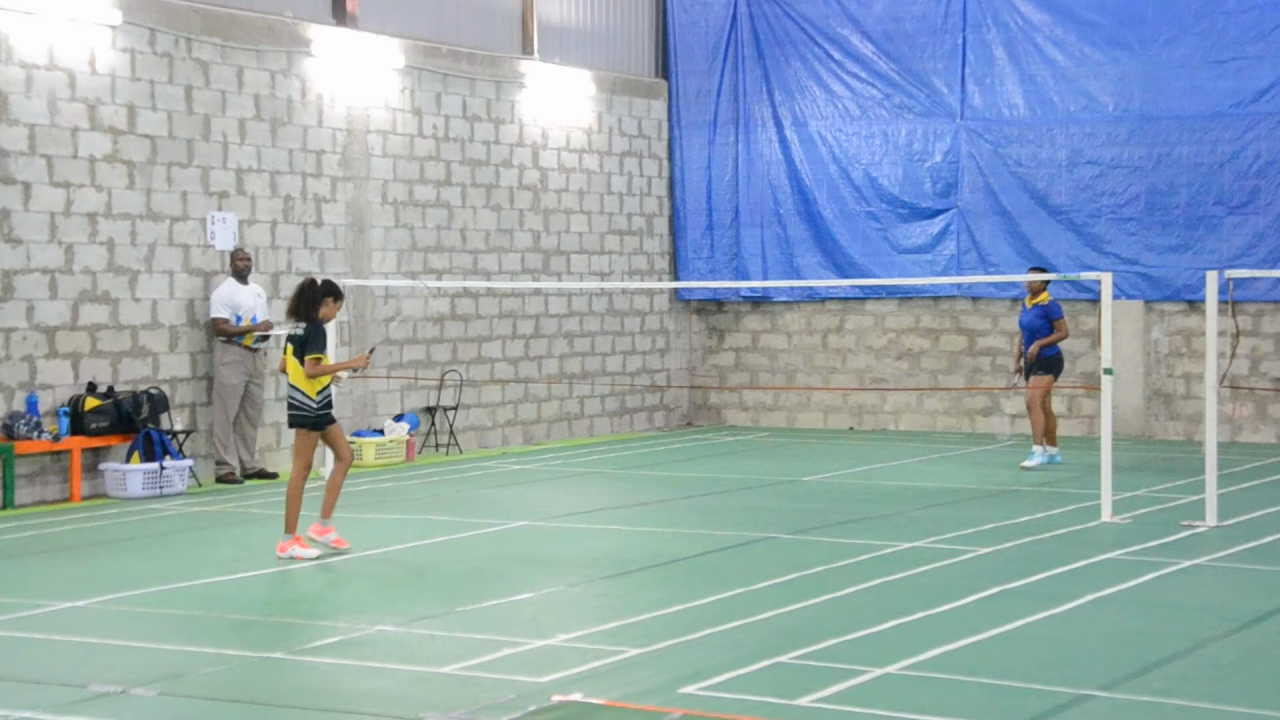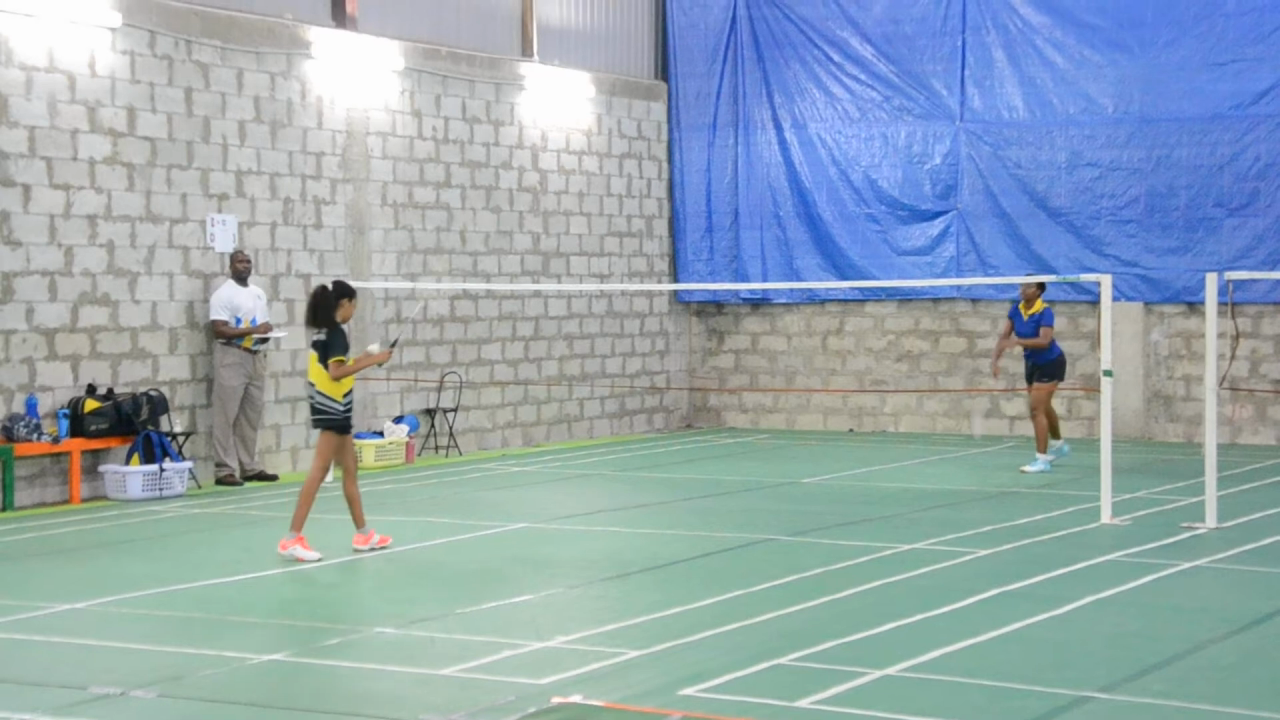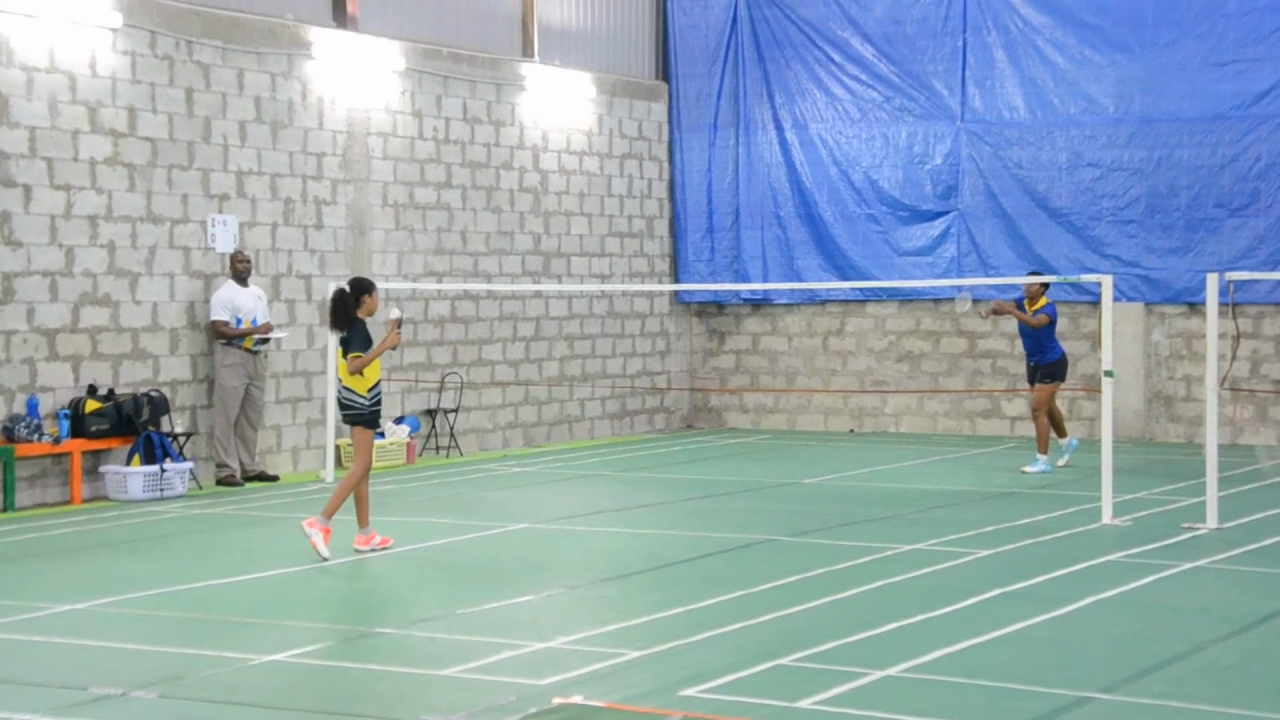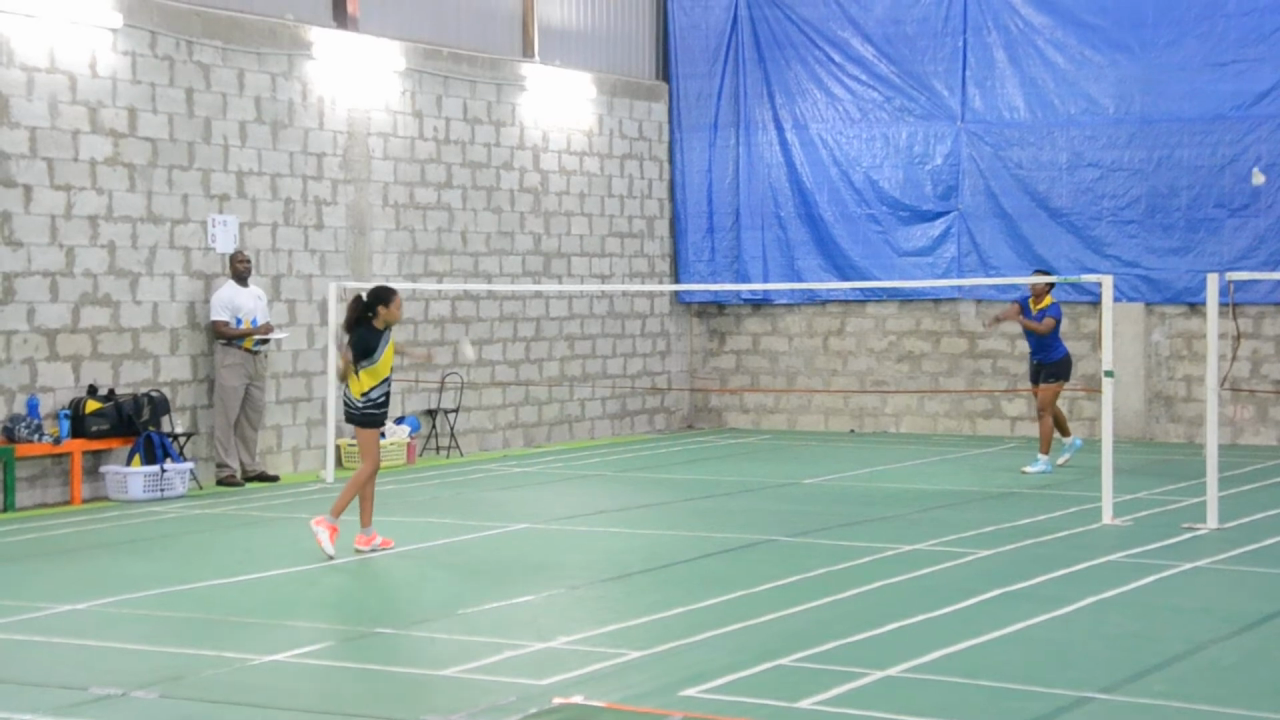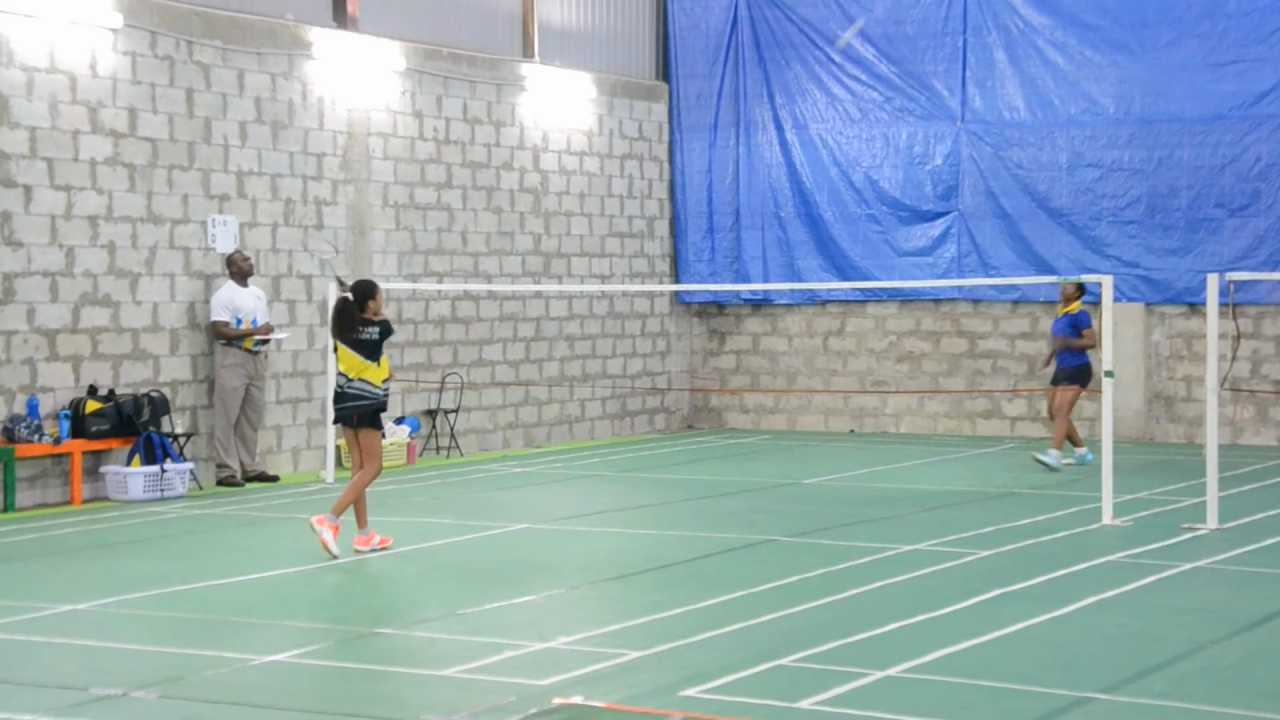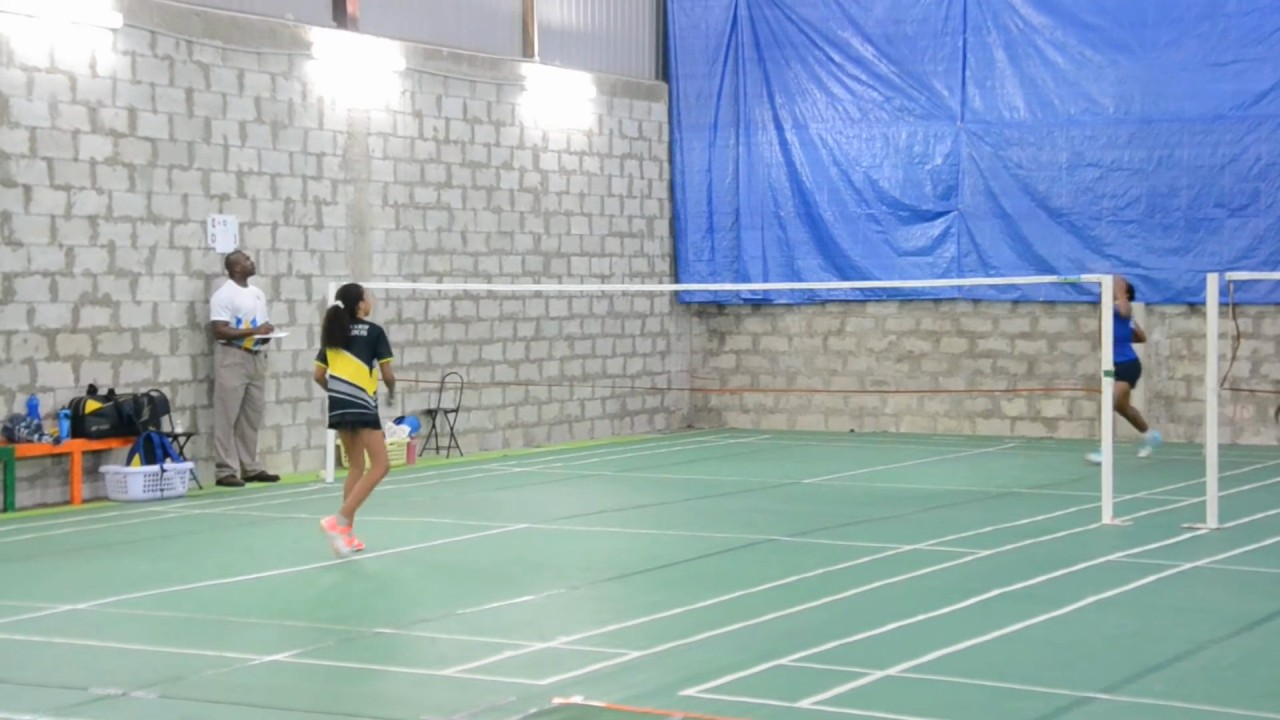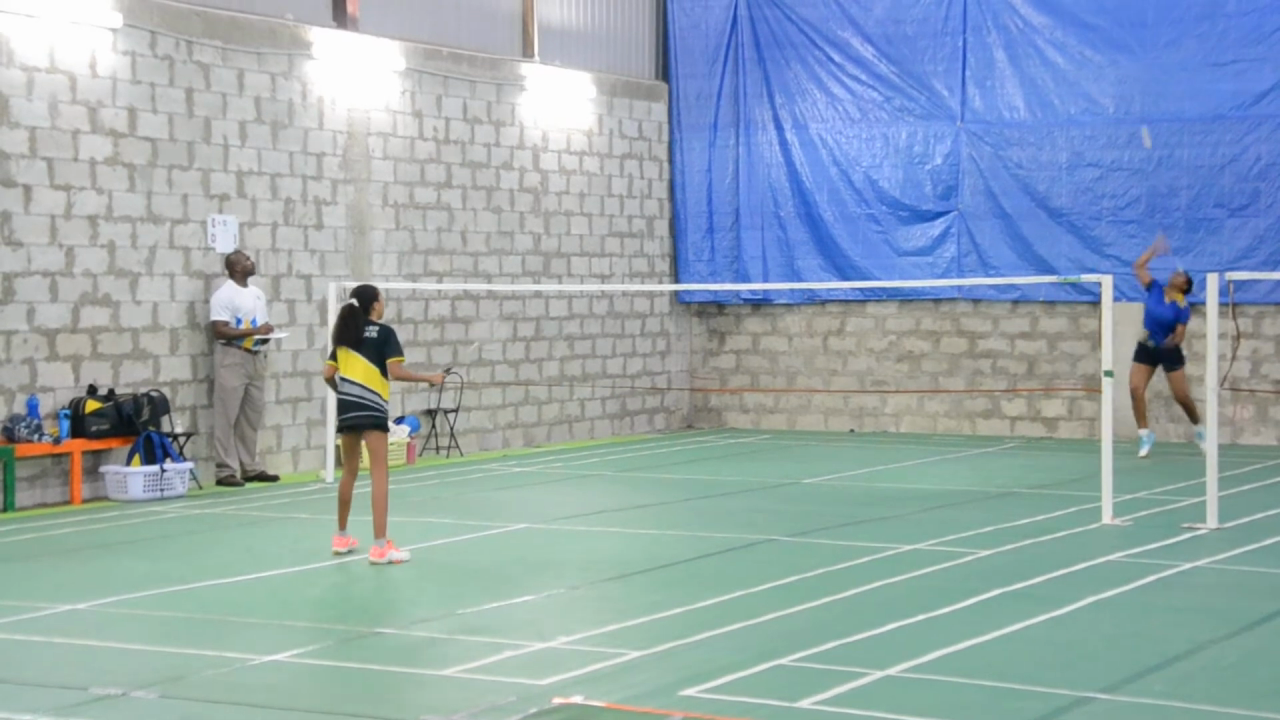
dt=0.5s
person 1, frame 1
left shoulder: (299, 327)
right shoulder: (316, 328)
left elbow: (283, 366)
right elbow: (310, 370)
right wrist: (348, 365)
left hip: (316, 406)
right hip: (310, 407)
left knee: (345, 456)
right knee: (302, 470)
left ankle: (322, 524)
right ankle: (288, 540)
person 1, frame 2
left shoulder: (322, 332)
right shoulder: (336, 333)
right elbow: (335, 373)
left wrist: (358, 361)
right wrist: (372, 361)
left hip: (331, 408)
right hip: (334, 409)
left knee: (350, 469)
right knee: (319, 471)
left ankle: (363, 534)
right ankle: (293, 538)
person 1, frame 3
left shoulder: (356, 326)
right shoulder: (357, 328)
left elbow: (371, 359)
right elbow: (352, 367)
left wrist: (391, 334)
right wrist: (384, 346)
left hip: (361, 404)
right hip: (361, 405)
left knee: (364, 467)
right knee: (359, 468)
left ankle: (365, 535)
right ankle: (320, 523)
person 1, frame 4
left shoulder: (383, 329)
right shoulder: (363, 336)
right elbow: (343, 376)
left wrist: (412, 353)
right wrist: (346, 363)
left hip: (374, 406)
right hip: (363, 407)
left knee: (370, 467)
right knee: (369, 467)
left ankle: (366, 535)
right ankle: (328, 522)
person 1, frame 5
left shoulder: (342, 328)
right shoulder: (381, 328)
left hip: (345, 401)
right hip: (365, 404)
left knee: (359, 468)
right knee: (371, 469)
left ankle: (364, 535)
right ankle: (329, 520)
person 1, frame 6
left shoulder: (333, 334)
right shoulder: (374, 331)
left elbow: (318, 374)
right elbow: (386, 374)
right wrist: (391, 391)
left hip: (338, 406)
right hip: (361, 406)
left knee: (356, 468)
right knee: (379, 467)
left ankle: (345, 533)
right ankle: (338, 521)
person 1, frame 7
left shoulder: (345, 333)
right shoulder: (384, 332)
left elbow: (328, 374)
right elbow: (396, 372)
right wrist: (429, 377)
left hip: (346, 408)
right hip: (371, 408)
left knee: (349, 470)
right knee: (379, 474)
left ankle: (341, 535)
right ankle: (380, 546)
person 2, frame 1
left shoulder: (259, 291)
right shoulder: (223, 292)
right elbow: (219, 328)
left wrist: (266, 330)
right wrist: (253, 328)
left hip: (256, 355)
right hip: (232, 355)
left knee: (252, 413)
right knee: (227, 414)
left ankle: (250, 465)
right ankle: (225, 468)
person 2, frame 2
left shoulder: (258, 293)
right shoulder: (223, 294)
right elbow: (219, 330)
left wrist: (266, 332)
right wrist: (252, 330)
left hip: (256, 357)
right hip: (231, 357)
left knee: (252, 415)
right knee: (227, 416)
left ankle: (250, 467)
right ankle: (225, 470)
person 2, frame 3
left shoulder: (259, 293)
right shoulder: (223, 295)
right elbow: (219, 331)
left wrist: (267, 333)
right wrist: (253, 331)
left hip: (256, 357)
right hip: (232, 357)
left knee: (252, 416)
right knee: (228, 417)
left ankle: (251, 467)
right ankle: (225, 471)
person 2, frame 4
left shoulder: (259, 293)
right shoulder: (224, 295)
right elbow: (219, 331)
left wrist: (267, 332)
right wrist: (253, 331)
left hip: (257, 357)
right hip: (232, 358)
left knee: (253, 415)
right knee: (228, 417)
left ankle: (251, 468)
right ankle: (226, 471)
person 2, frame 5
left shoulder: (259, 294)
right shoulder: (224, 295)
right elbow: (220, 332)
left wrist: (267, 333)
right wrist: (254, 332)
left hip: (257, 357)
right hip: (233, 358)
left knee: (253, 416)
right knee: (228, 417)
left ankle: (251, 467)
right ankle: (226, 471)
person 2, frame 6
left shoulder: (258, 293)
right shoulder: (224, 295)
right elbow: (219, 331)
left wrist: (267, 332)
right wrist: (253, 331)
left hip: (256, 357)
right hip: (232, 357)
left knee: (252, 415)
right knee: (227, 417)
left ankle: (251, 467)
right ankle: (225, 471)
person 2, frame 7
left shoulder: (258, 293)
right shoulder: (223, 295)
right elbow: (219, 331)
left wrist: (267, 332)
right wrist: (253, 331)
left hip: (256, 357)
right hip: (232, 357)
left knee: (252, 416)
right knee: (228, 417)
left ankle: (251, 467)
right ankle: (225, 471)
person 3, frame 1
left shoulder: (1050, 305)
right shoulder: (1026, 303)
left elbow: (1063, 332)
left wrist: (1038, 344)
right wrist: (1018, 359)
left hip: (1047, 360)
right hip: (1032, 361)
left knee: (1033, 402)
right knee: (1043, 406)
left ankle: (1039, 453)
right ankle: (1053, 452)
person 3, frame 2
left shoulder: (1045, 312)
right shoulder: (1016, 309)
left elbow: (1045, 341)
right elbow: (1004, 335)
left wrist: (1016, 341)
right wrist: (995, 359)
left hip: (1050, 363)
right hip: (1032, 363)
left knee: (1036, 409)
right knee: (1044, 407)
left ankle: (1041, 460)
right ankle: (1058, 444)
person 3, frame 3
left shoulder: (1048, 307)
right shoulder: (1021, 304)
left elbow: (1035, 323)
right elbow: (1004, 308)
left wrist: (1010, 310)
right wrist: (992, 310)
left hip: (1052, 363)
right hip: (1034, 363)
left knee: (1038, 410)
right knee: (1048, 406)
left ankle: (1043, 461)
right ankle: (1067, 442)
person 3, frame 4
left shoulder: (1053, 308)
right shoulder: (1025, 303)
left elbow: (1043, 329)
right elbow: (1009, 312)
left wrist: (1017, 319)
right wrist: (996, 318)
left hip: (1056, 362)
right hip: (1037, 362)
left knee: (1043, 410)
right knee: (1048, 407)
left ankle: (1043, 461)
right ankle: (1070, 441)
person 3, frame 5
left shoulder: (1080, 315)
right shoulder: (1061, 312)
left elbow: (1091, 342)
left wrist: (1066, 344)
right wrist: (1051, 356)
left hip: (1077, 369)
right hip: (1062, 368)
left knee: (1060, 411)
right knee: (1054, 413)
left ankle: (1053, 454)
right ankle: (1082, 452)
person 3, frame 6
left shoulder: (1120, 309)
right shoulder: (1118, 311)
left elbow: (1125, 311)
right elbow: (1141, 337)
left wrist: (1119, 289)
left hip: (1126, 366)
right hip: (1119, 365)
right knee: (1121, 406)
right ankle: (1150, 435)
person 3, frame 7
left shoulder: (1182, 307)
right shoulder: (1156, 288)
left elbow: (1180, 337)
right elbow: (1138, 268)
left wrist: (1174, 341)
right wrist: (1154, 249)
left hip: (1169, 351)
right hip: (1146, 348)
left knee: (1182, 397)
right knee: (1135, 390)
left ankle: (1199, 429)
right ankle: (1145, 435)
